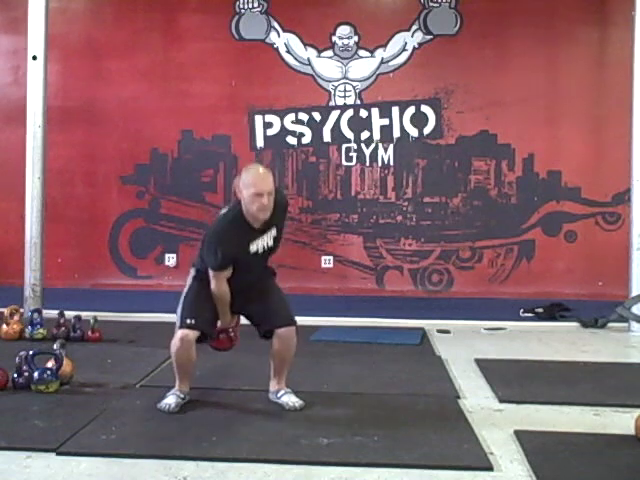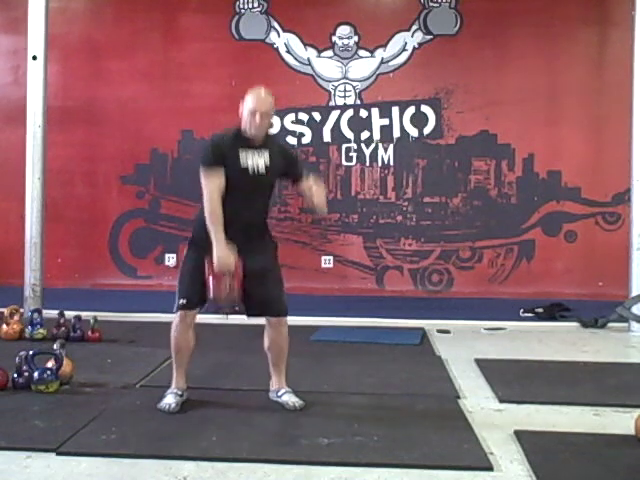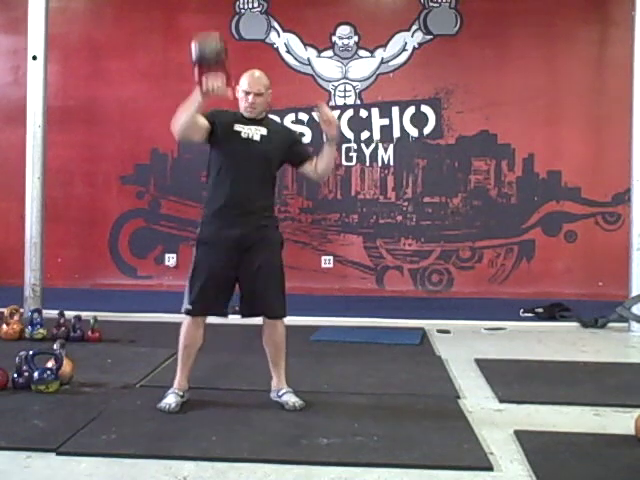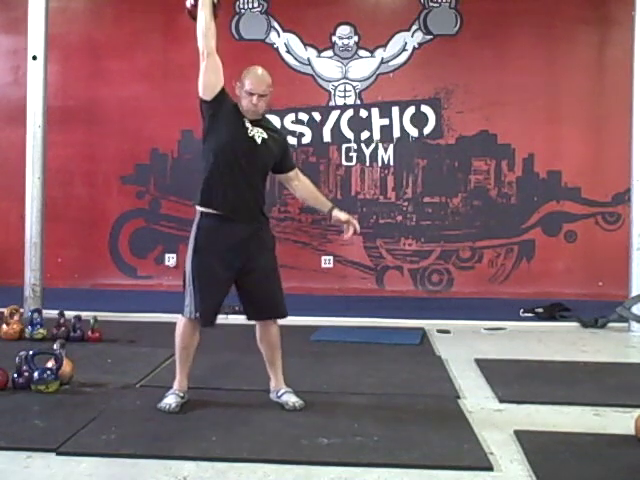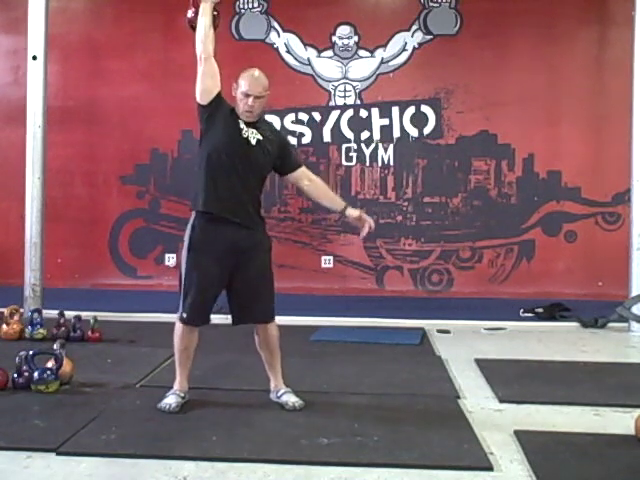
dt=0.3s
person 1, frame 1
left shoulder: (279, 203)
right shoulder: (223, 231)
right elbow: (218, 283)
right wrist: (225, 317)
left hip: (257, 281)
right hip: (210, 282)
left knee: (286, 329)
right knee: (185, 336)
left ankle: (278, 387)
right ankle: (181, 389)
person 1, frame 2
left shoulder: (281, 152)
right shoulder: (220, 145)
left elbow: (304, 185)
right elbow: (211, 197)
left wrist: (316, 195)
right wrist: (218, 245)
left hip: (257, 243)
right hip: (209, 242)
left knee: (277, 315)
right knee: (185, 312)
left ankle: (279, 385)
right ankle: (178, 386)
person 1, frame 3
left shoulder: (282, 134)
right shoulder: (221, 120)
left elbow: (320, 170)
right elbow: (180, 130)
left wrist: (331, 137)
right wrist: (201, 97)
left hip: (261, 233)
right hip: (216, 230)
left knee: (272, 313)
right knee: (196, 311)
left ankle: (280, 386)
right ankle: (179, 388)
person 1, frame 4
left shoulder: (274, 137)
right shoulder: (219, 110)
left elbow: (294, 180)
right elbow: (207, 52)
left wrist: (331, 210)
left hip: (255, 233)
right hip: (213, 228)
left knee: (267, 314)
right knee: (194, 312)
left ankle: (278, 386)
right ankle: (179, 386)
person 1, frame 5
left shoulder: (273, 139)
right shoulder: (215, 114)
left elbow: (307, 180)
right elbow: (204, 56)
left wrist: (345, 208)
left hip: (251, 236)
right hip: (207, 230)
left knee: (263, 316)
right knee: (189, 314)
left ankle: (278, 386)
right ankle: (180, 387)
